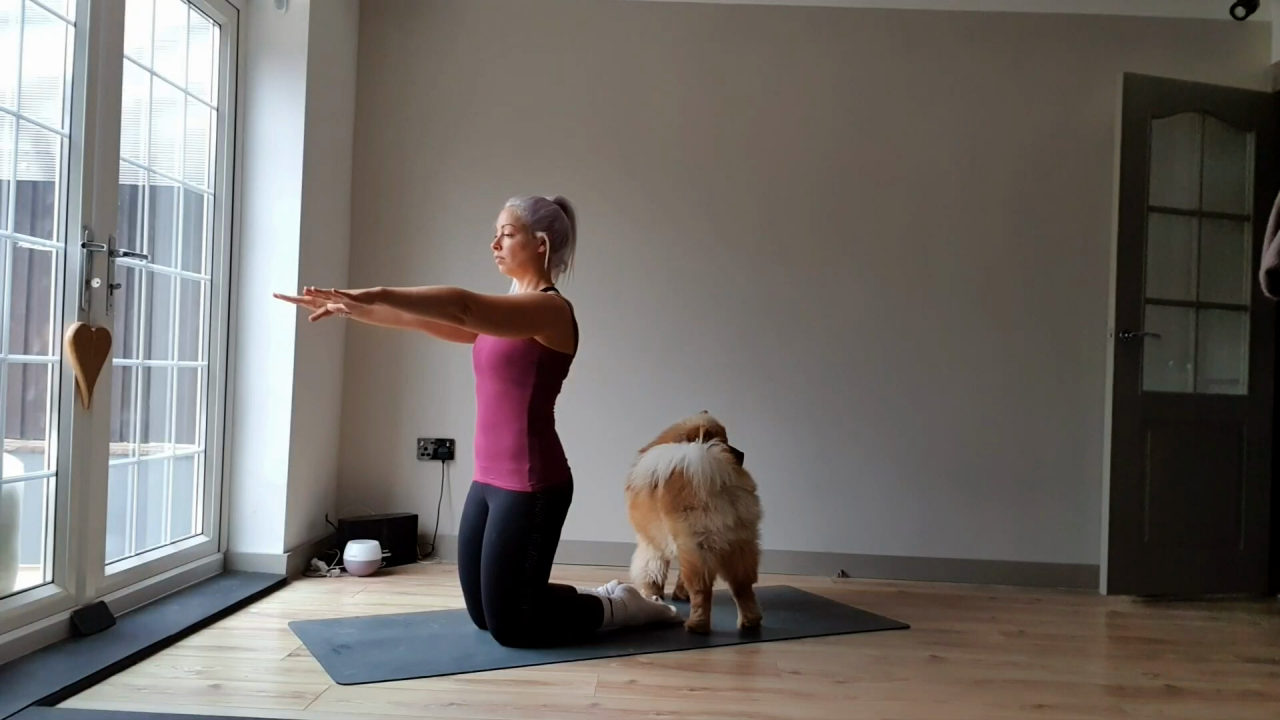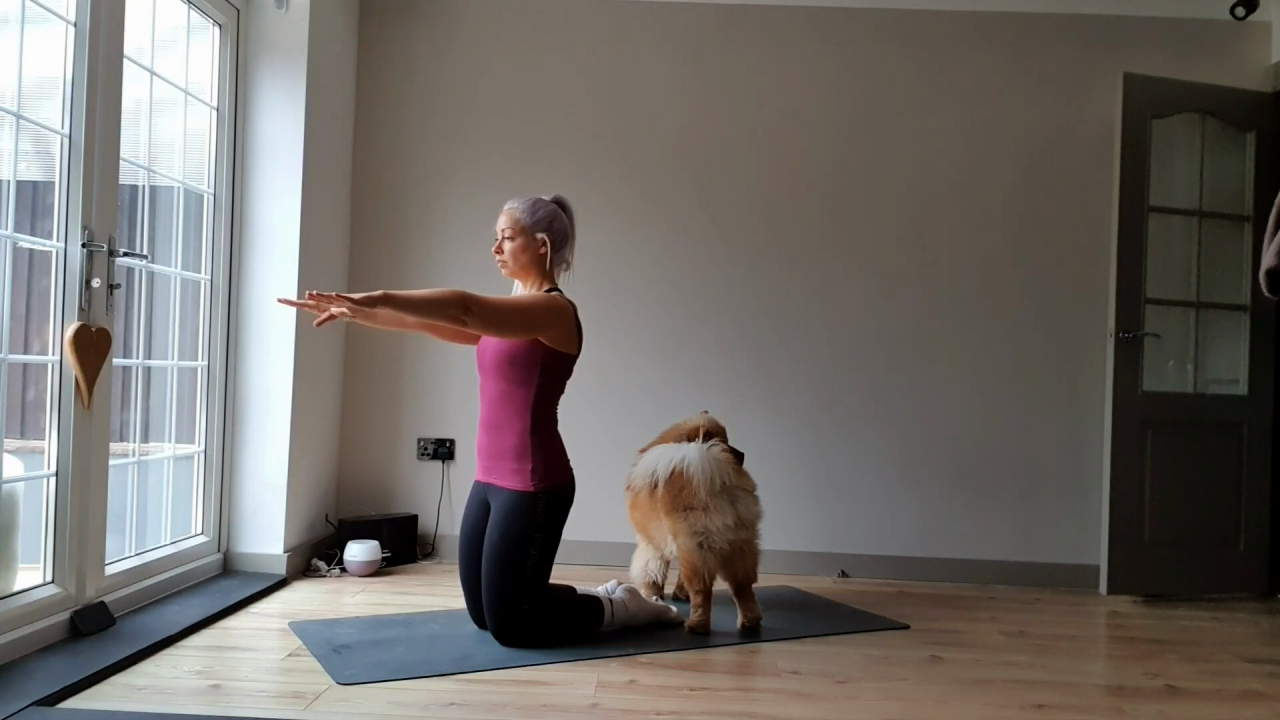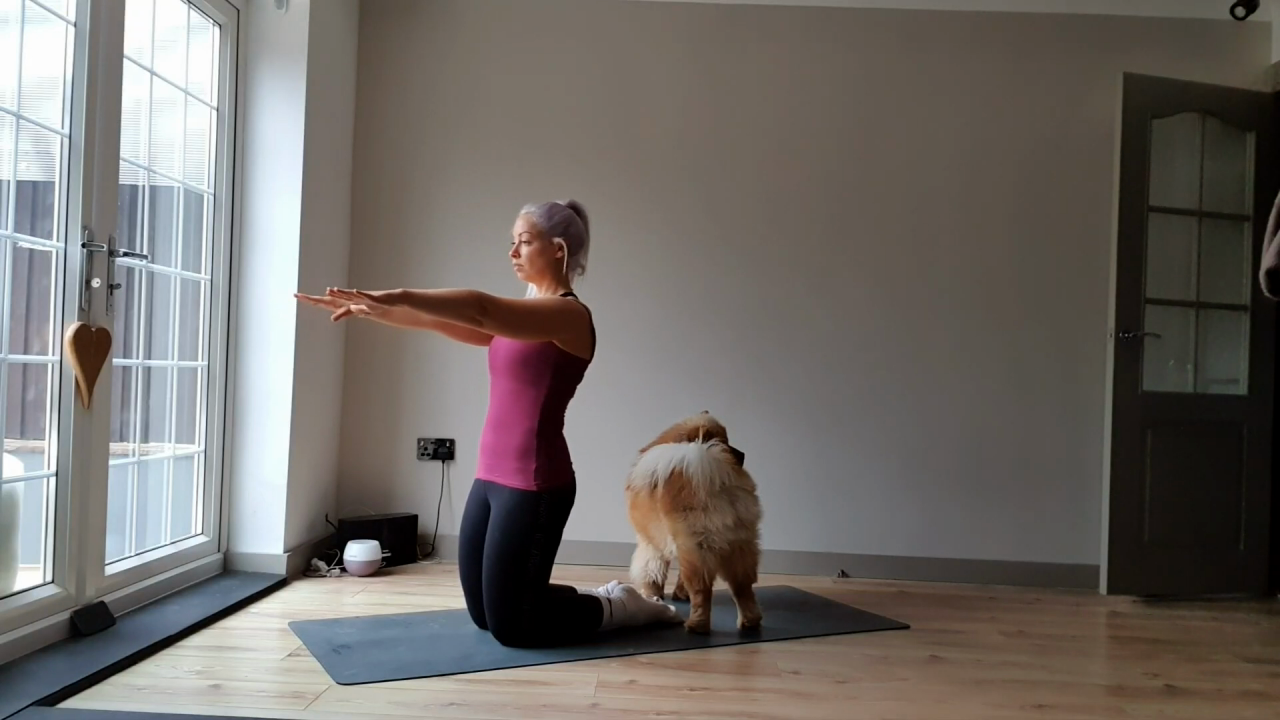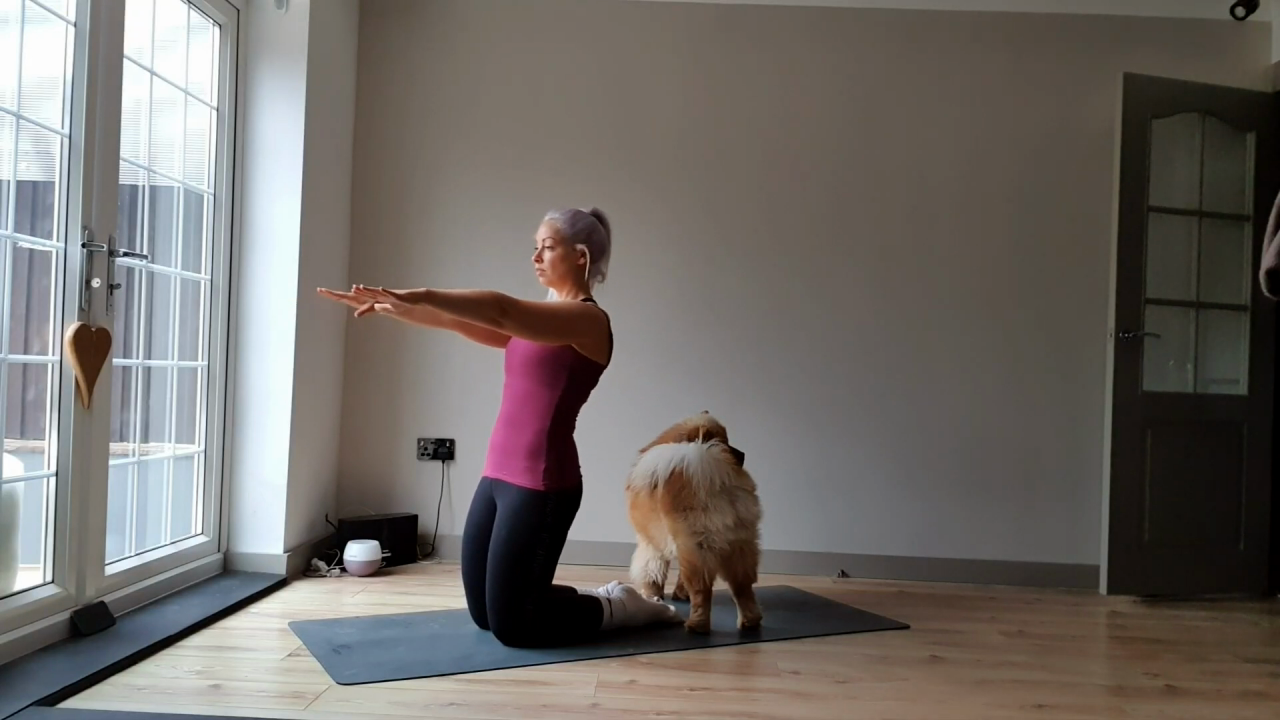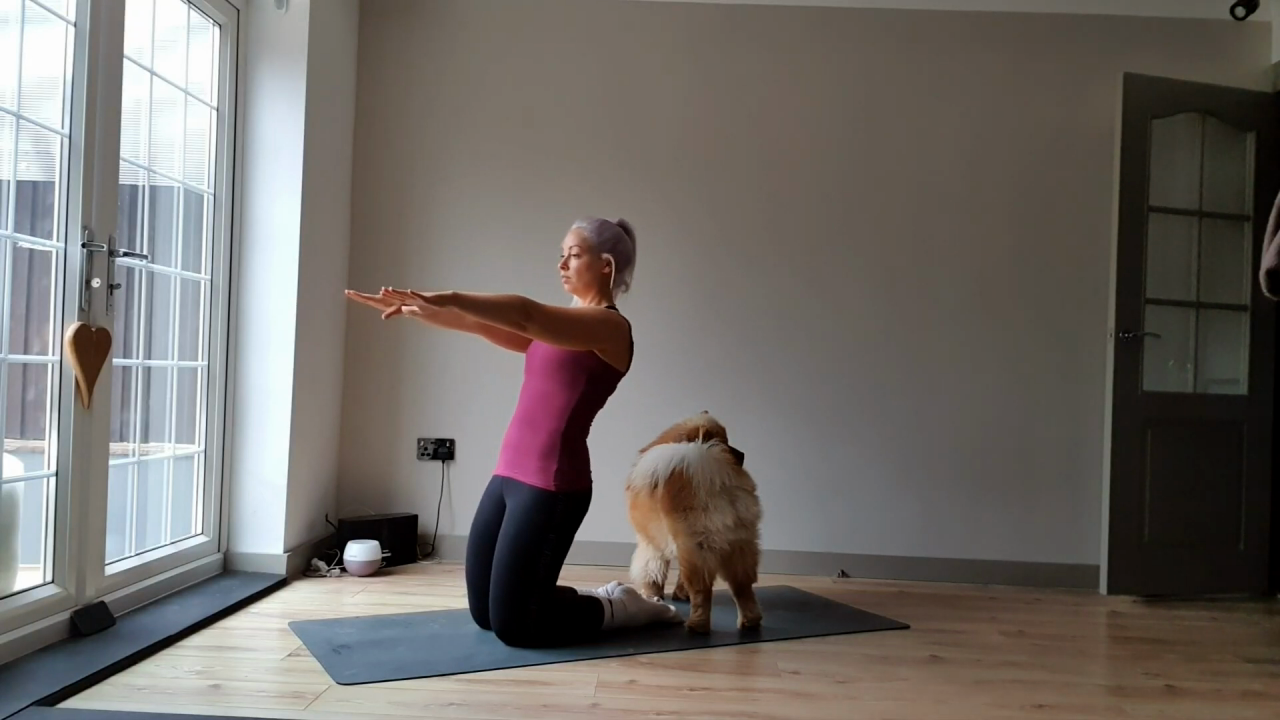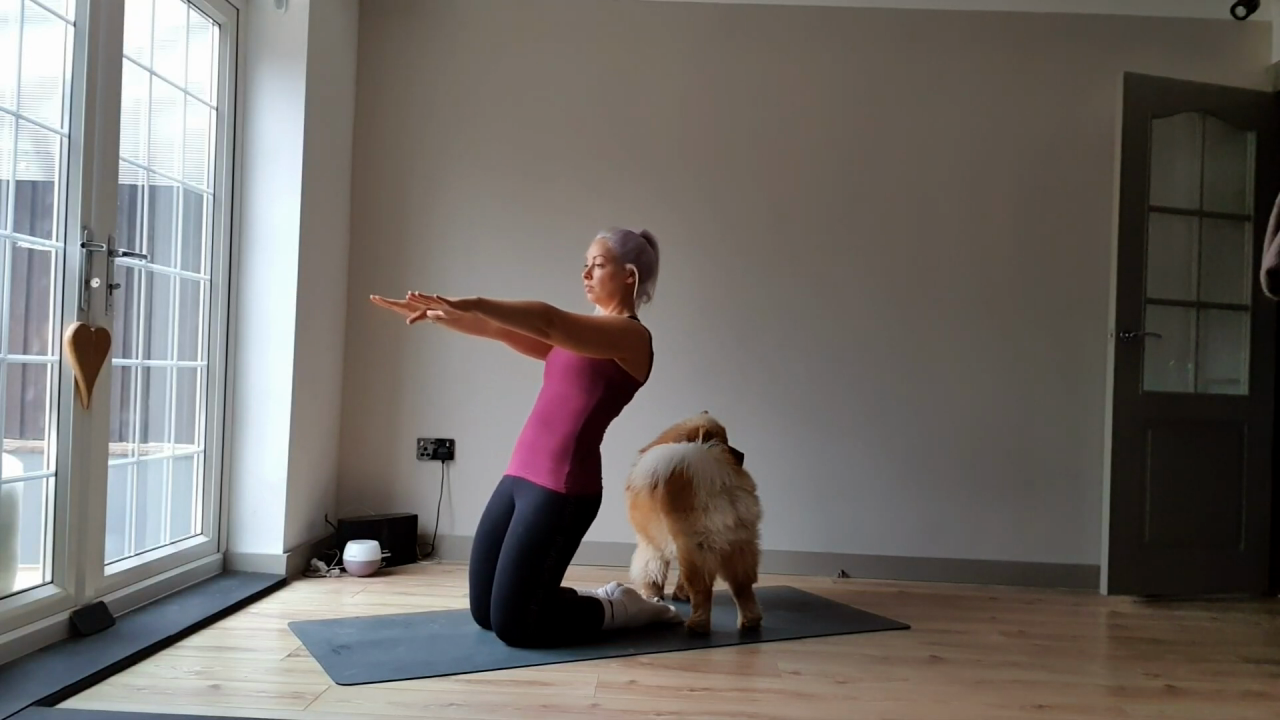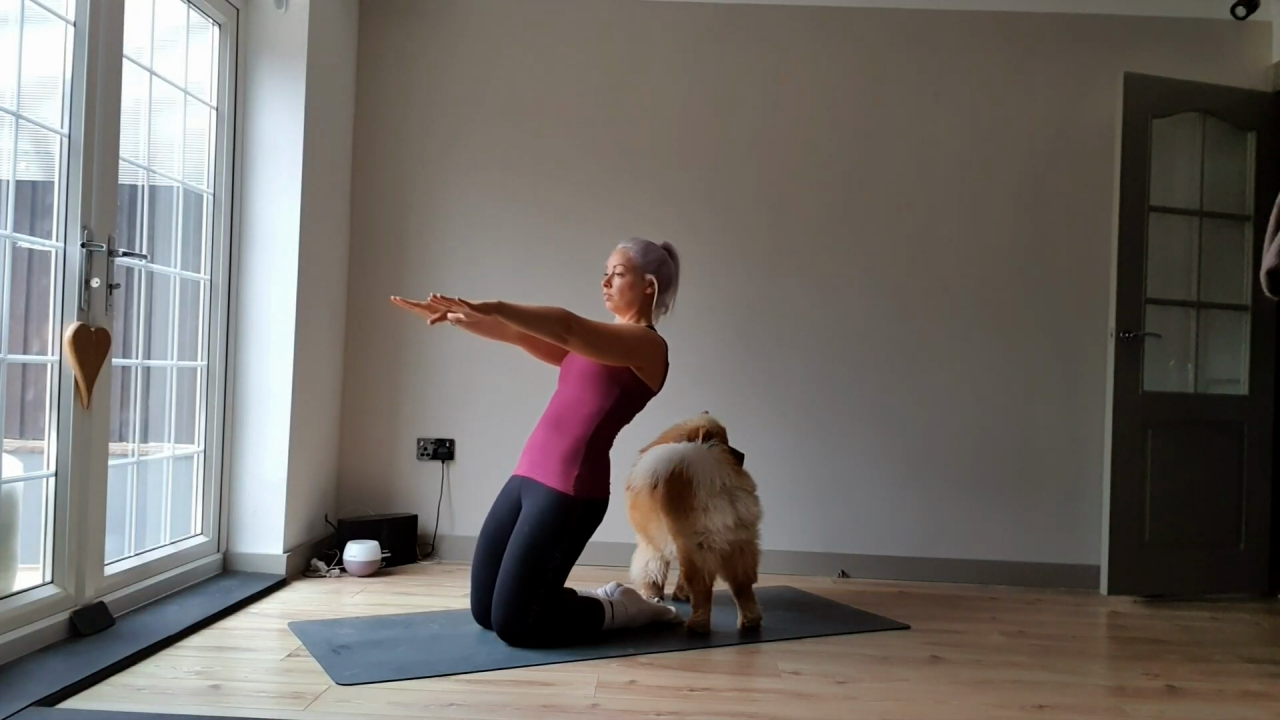
dt=0.5s
person 1, frame 1
left shoulder: (551, 311)
right shoulder: (503, 315)
left elbow: (462, 306)
right elbow: (425, 320)
left wrist: (378, 293)
right wrist: (349, 307)
left hip: (531, 485)
right hip: (490, 481)
left knee: (510, 625)
right knee: (483, 613)
left ankle: (619, 606)
right ankle: (600, 596)
person 1, frame 2
left shoulder: (555, 310)
right shoulder: (506, 317)
left elbow: (465, 308)
right elbow: (428, 322)
left wrist: (379, 298)
right wrist: (352, 311)
left hip: (533, 485)
right hip: (492, 479)
left knee: (510, 625)
right knee: (483, 613)
left ankle: (619, 607)
right ankle: (602, 596)
person 1, frame 3
left shoulder: (570, 316)
right shoulder: (519, 318)
left elbow: (481, 308)
right elbow: (442, 321)
left wrist: (398, 295)
right wrist: (369, 308)
left hip: (535, 485)
right hip: (492, 478)
left knee: (511, 625)
right knee: (483, 613)
left ankle: (619, 607)
right ankle: (602, 597)
person 1, frame 4
left shoulder: (588, 320)
right shoulder: (535, 322)
left elbow: (501, 310)
right elbow: (459, 321)
left wrist: (422, 294)
right wrist: (388, 306)
left hip: (542, 484)
right hip: (499, 476)
left knee: (512, 625)
right knee: (483, 612)
left ankle: (618, 607)
right ankle: (602, 597)
person 1, frame 5
left shoulder: (610, 327)
right shoulder: (557, 328)
left elbow: (525, 314)
right elbow: (482, 325)
left wrist: (449, 297)
right wrist: (414, 309)
left hip: (552, 484)
right hip: (510, 475)
left knee: (513, 624)
right knee: (483, 611)
left ankle: (621, 608)
right ankle: (601, 598)
person 1, frame 6
left shoulder: (632, 337)
right shoulder: (577, 337)
left elbow: (548, 321)
right elbow: (502, 331)
left wrist: (474, 303)
right wrist: (437, 313)
left hip: (563, 486)
right hip: (521, 476)
left knee: (513, 624)
right knee: (485, 613)
left ankle: (621, 609)
right ankle: (606, 599)
person 1, frame 7
left shoulder: (648, 346)
right shoulder: (593, 344)
left elbow: (566, 327)
right elbow: (519, 335)
left wrist: (494, 307)
right wrist: (455, 315)
left hip: (571, 488)
right hip: (529, 476)
left knee: (514, 623)
right knee: (485, 611)
left ankle: (622, 609)
right ankle: (605, 599)
